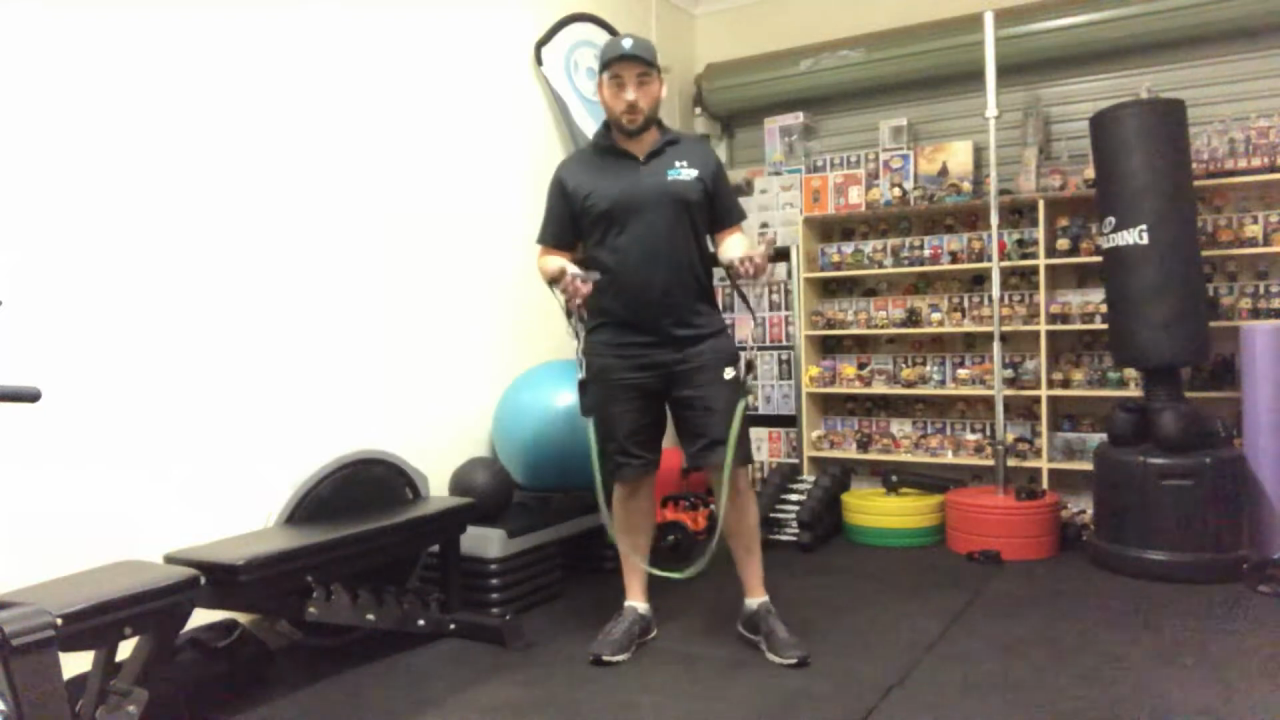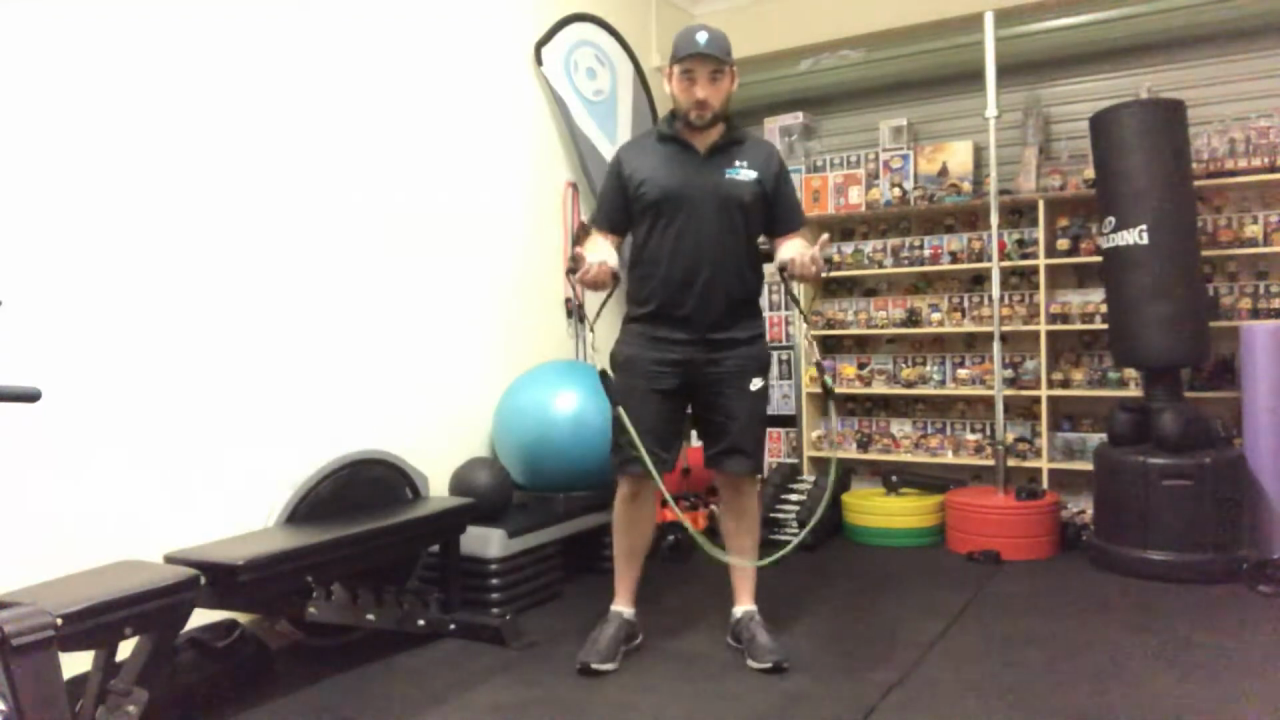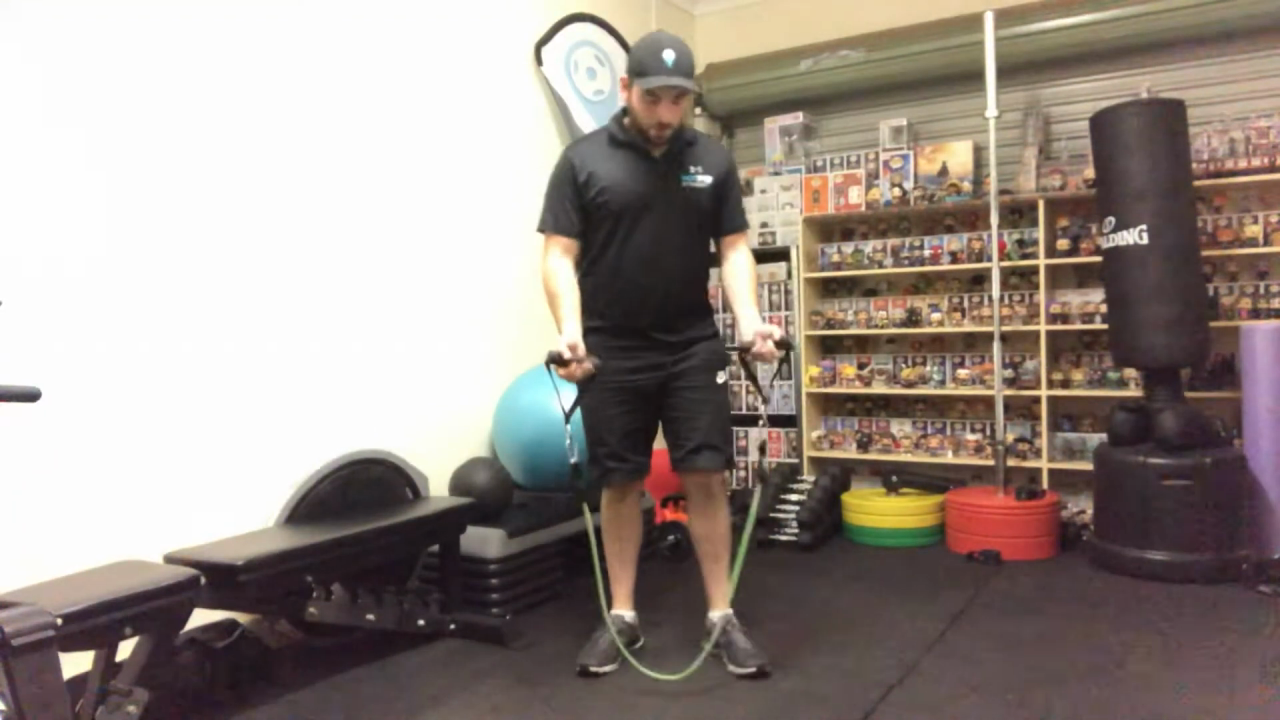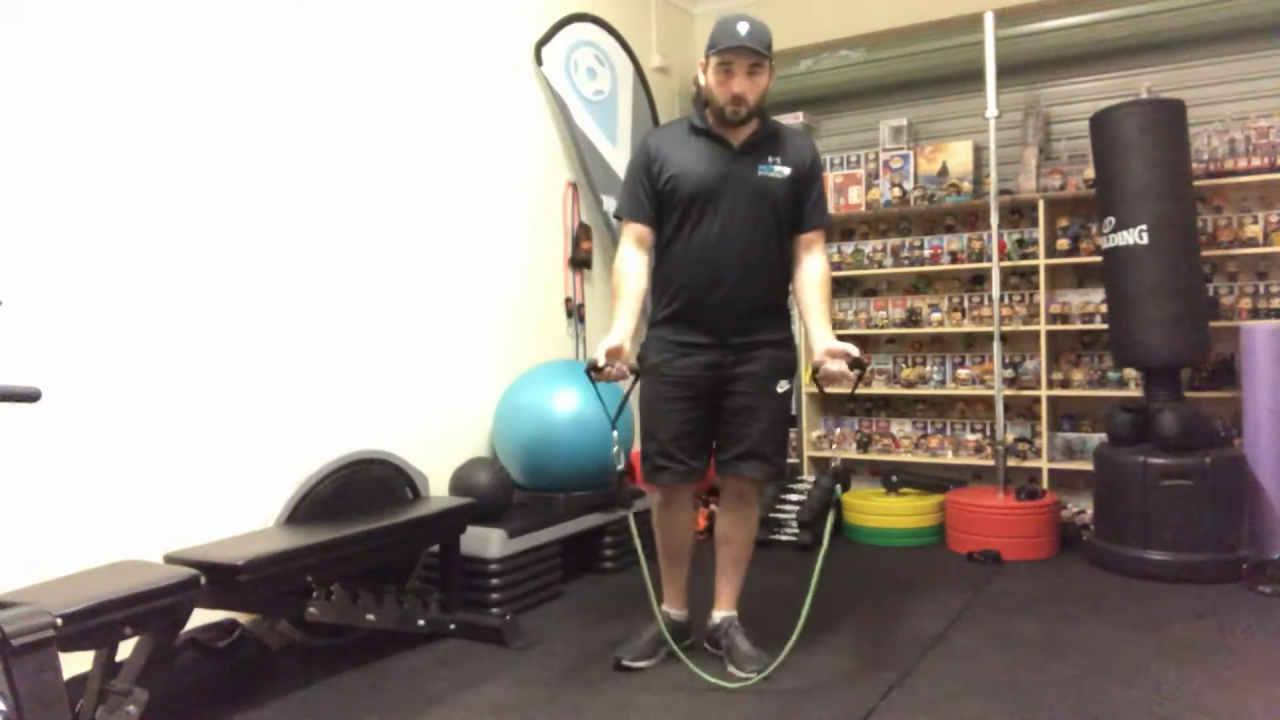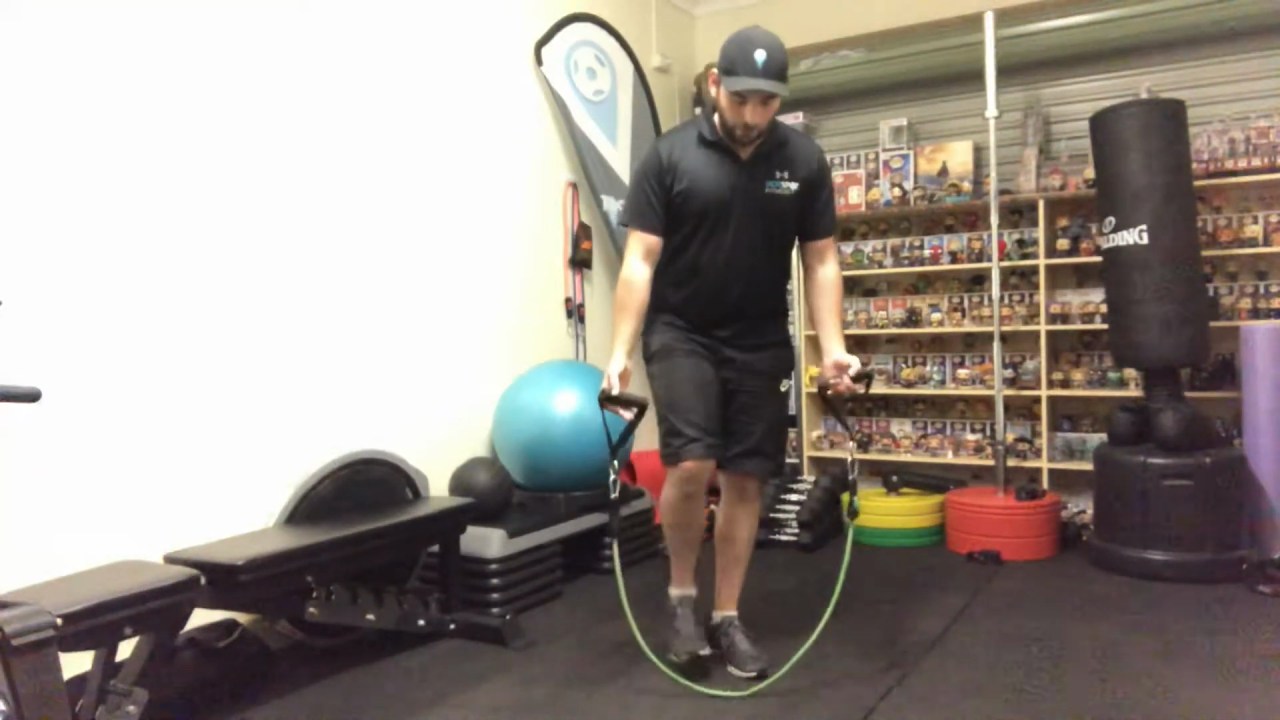
dt=1s
person 1, frame 1
left shoulder: (698, 158)
right shoulder: (576, 172)
left elbow: (726, 232)
right elbow: (551, 254)
left wrist: (742, 257)
right wrist: (563, 275)
left hip: (700, 341)
right hip: (617, 352)
left knee: (728, 468)
right knee: (630, 477)
left ankle: (757, 605)
right ankle: (636, 608)
person 1, frame 2
left shoulder: (761, 159)
right shoulder: (634, 157)
left elbow: (788, 239)
right elbow: (604, 238)
left wrist: (800, 259)
right wrist: (598, 263)
left hip: (735, 345)
right hip: (650, 342)
left knee: (738, 475)
right knee: (637, 476)
left ankle: (745, 614)
right ankle: (622, 614)
person 1, frame 3
left shoulder: (712, 159)
right shoulder: (583, 160)
left elbow: (733, 248)
right elbow: (559, 254)
left wrist: (749, 322)
right wrist: (571, 330)
left hip: (694, 347)
right hip: (613, 353)
left knee: (706, 477)
right knee: (620, 482)
left ankle: (721, 617)
right ankle: (622, 617)
person 1, frame 4
left shoulder: (796, 154)
right shoulder: (660, 149)
left elbow: (809, 254)
right elbow: (635, 247)
left wrist: (822, 337)
right wrist: (621, 330)
left hip: (761, 349)
right hip: (675, 346)
left knee: (742, 485)
right knee: (671, 483)
left ankle: (725, 620)
right ankle: (672, 614)
person 1, frame 5
left shoulder: (804, 160)
right shoulder: (670, 155)
left elbow: (821, 260)
right elbow: (640, 260)
left wrist: (833, 348)
right wrist: (619, 352)
left hip: (761, 344)
right hip: (681, 332)
left knee: (744, 479)
right knee: (692, 463)
left ankle: (726, 617)
right ankle: (683, 595)
